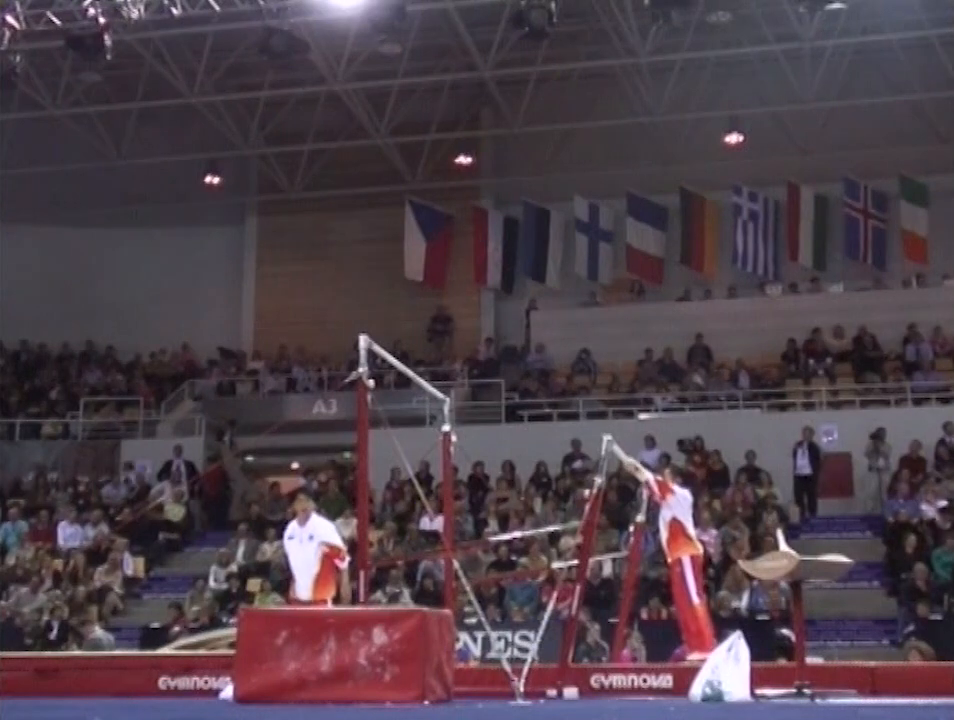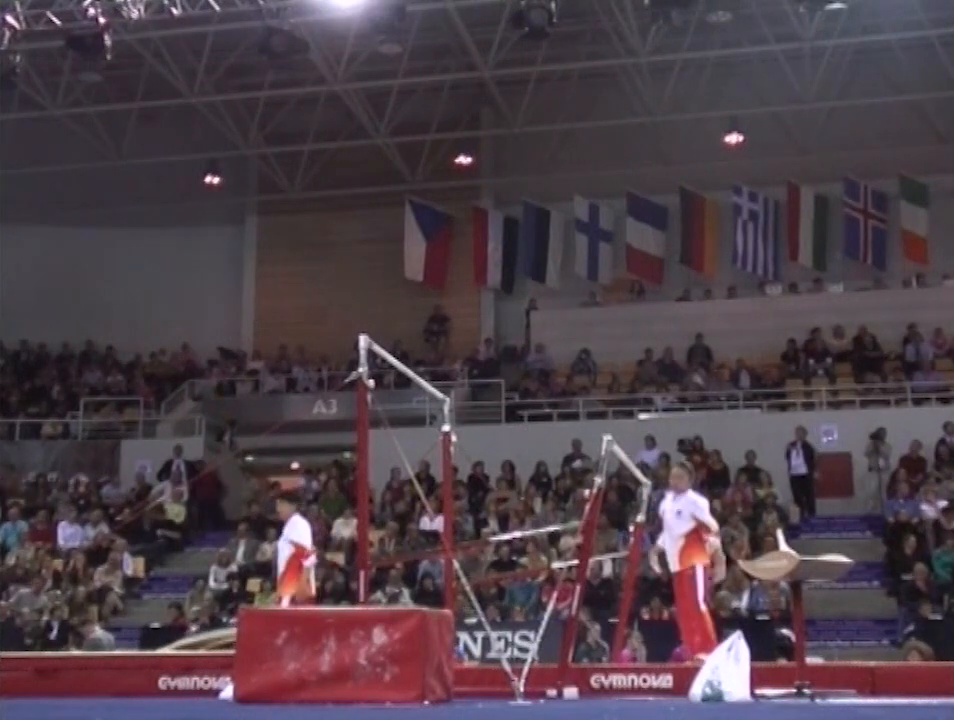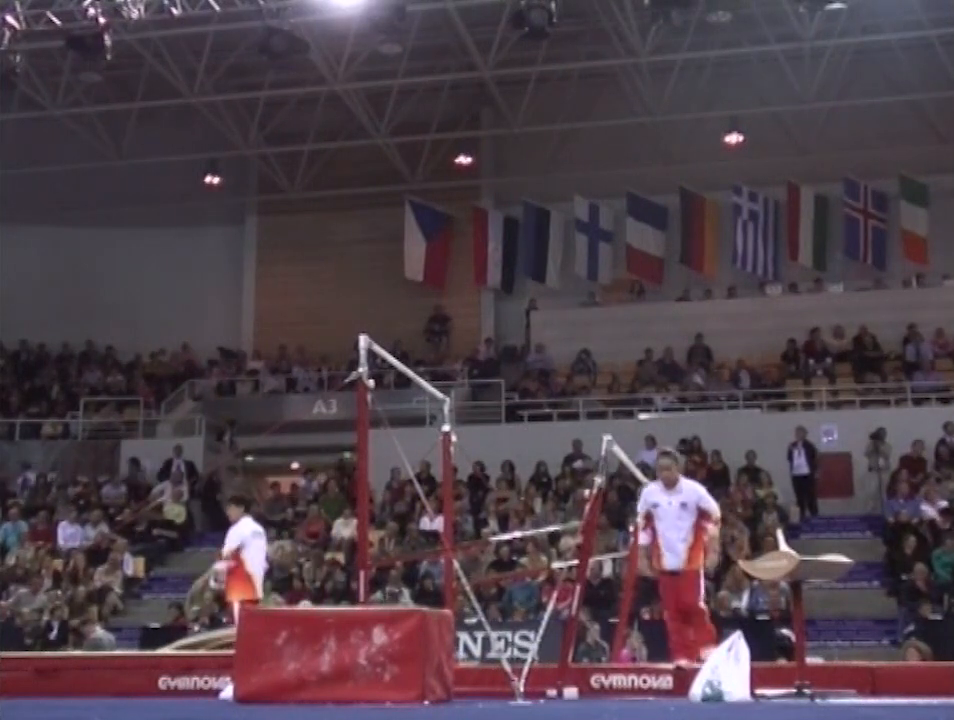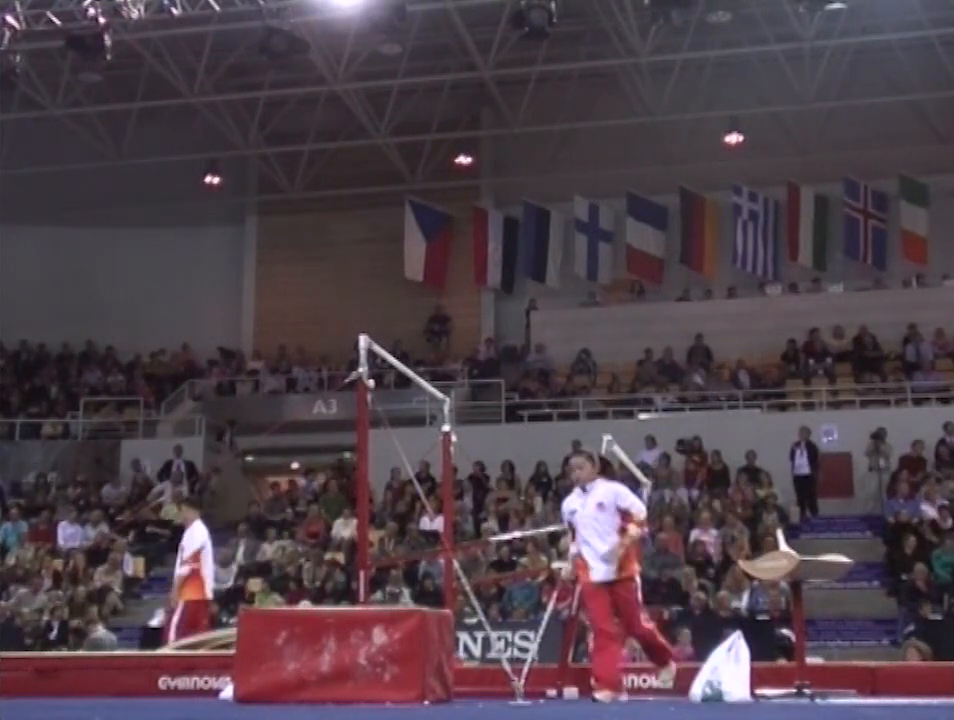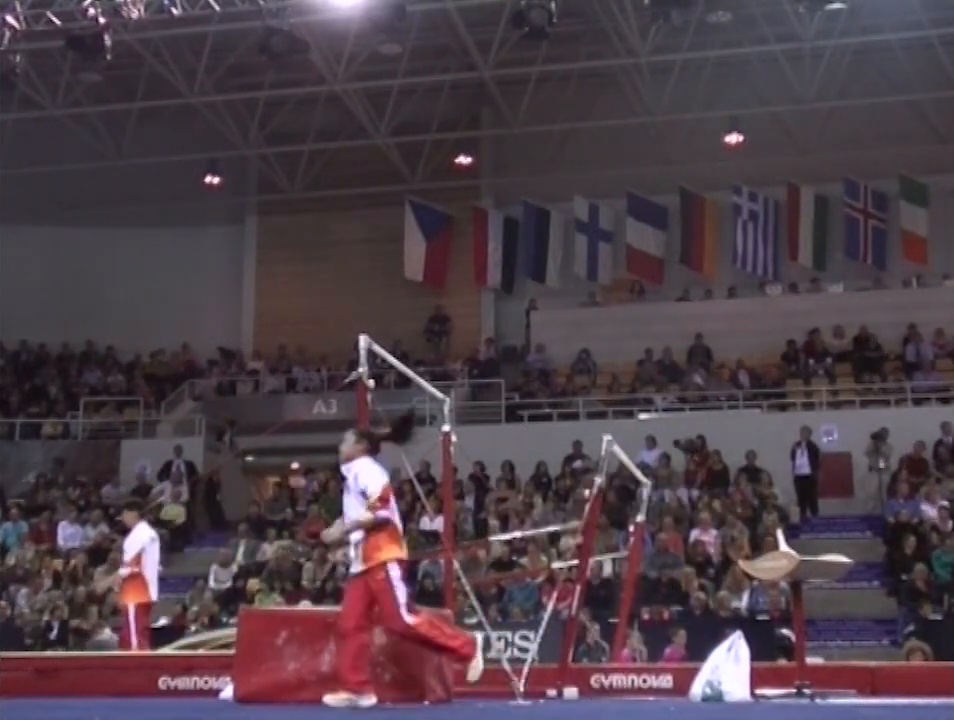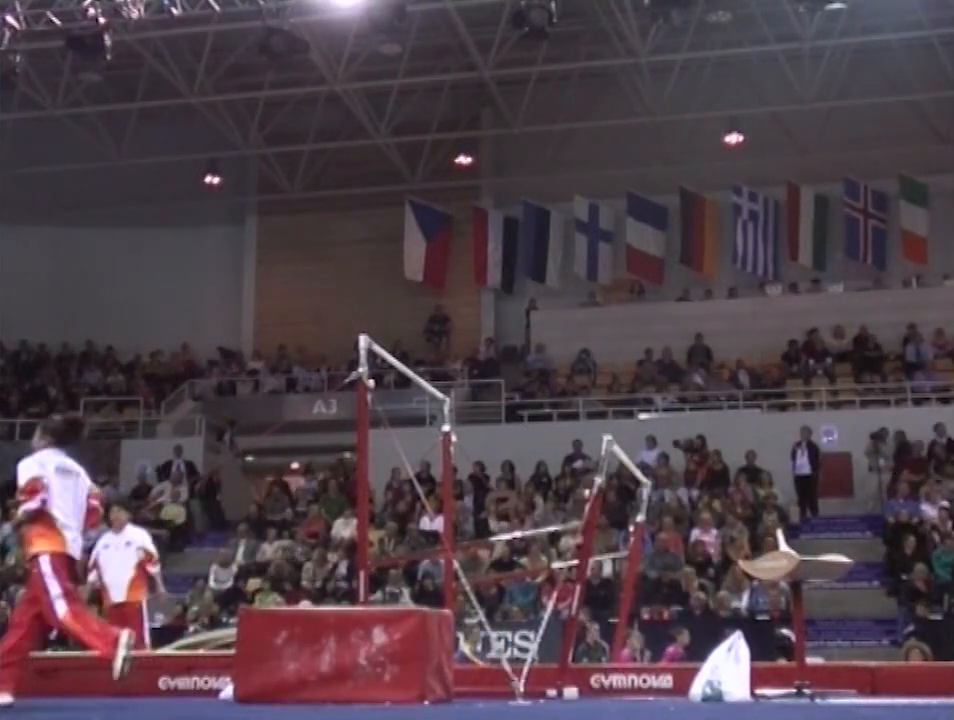
dt=0.7s
person 1, frame 1
left shoulder: (681, 495)
right shoulder: (669, 498)
left elbow: (656, 483)
right elbow: (653, 486)
left wrist: (637, 468)
right wrist: (636, 471)
left hip: (686, 554)
right hip: (677, 555)
left knee: (692, 599)
right knee: (684, 602)
left ankle: (704, 647)
right ankle: (696, 647)
person 1, frame 2
left shoulder: (696, 501)
right shoulder: (666, 502)
left elbow: (711, 531)
left wrist: (719, 562)
right wrist: (655, 553)
left hip: (694, 561)
right hip: (676, 563)
left knee: (695, 604)
right knee: (682, 609)
left ankle: (708, 650)
right ankle: (693, 650)
person 1, frame 3
left shoulder: (695, 491)
right shoulder: (649, 493)
left elbow: (713, 518)
right elbow: (644, 525)
left wrist: (713, 550)
right wrist: (642, 557)
left hip: (691, 559)
right hip: (663, 560)
left knee: (691, 603)
right knee: (672, 608)
left ankle: (706, 642)
right ankle: (682, 654)
person 1, frame 4
left shoulder: (615, 490)
right shoulder: (569, 503)
left elbow: (639, 518)
left wrist: (621, 545)
right wrist: (572, 560)
left hip: (622, 569)
right hip: (591, 574)
left knee: (635, 622)
right knee: (601, 629)
left ankle: (664, 659)
right ankle: (607, 686)
person 1, frame 5
left shoulder: (365, 469)
right shoulder: (354, 476)
left elbow: (382, 508)
left wrist: (344, 527)
right wrist: (345, 534)
left hip: (384, 556)
right hip: (365, 560)
left knee: (398, 618)
right knee: (350, 622)
left ankle: (466, 647)
right ankle: (357, 688)
person 1, frame 6
left shoulder: (31, 464)
right shoulder: (77, 470)
left elbow: (33, 498)
right elbow: (95, 511)
left hip: (46, 547)
right hip: (68, 550)
left knee: (59, 604)
right knee: (25, 616)
left ankle: (111, 641)
